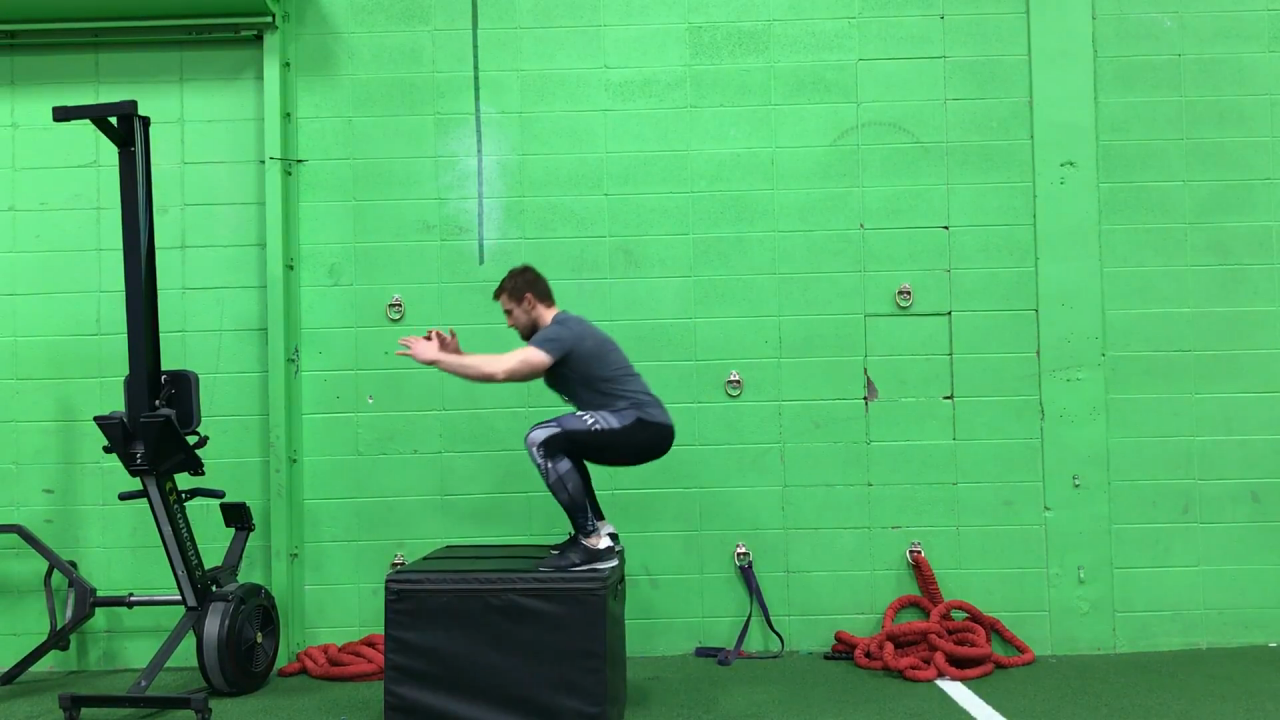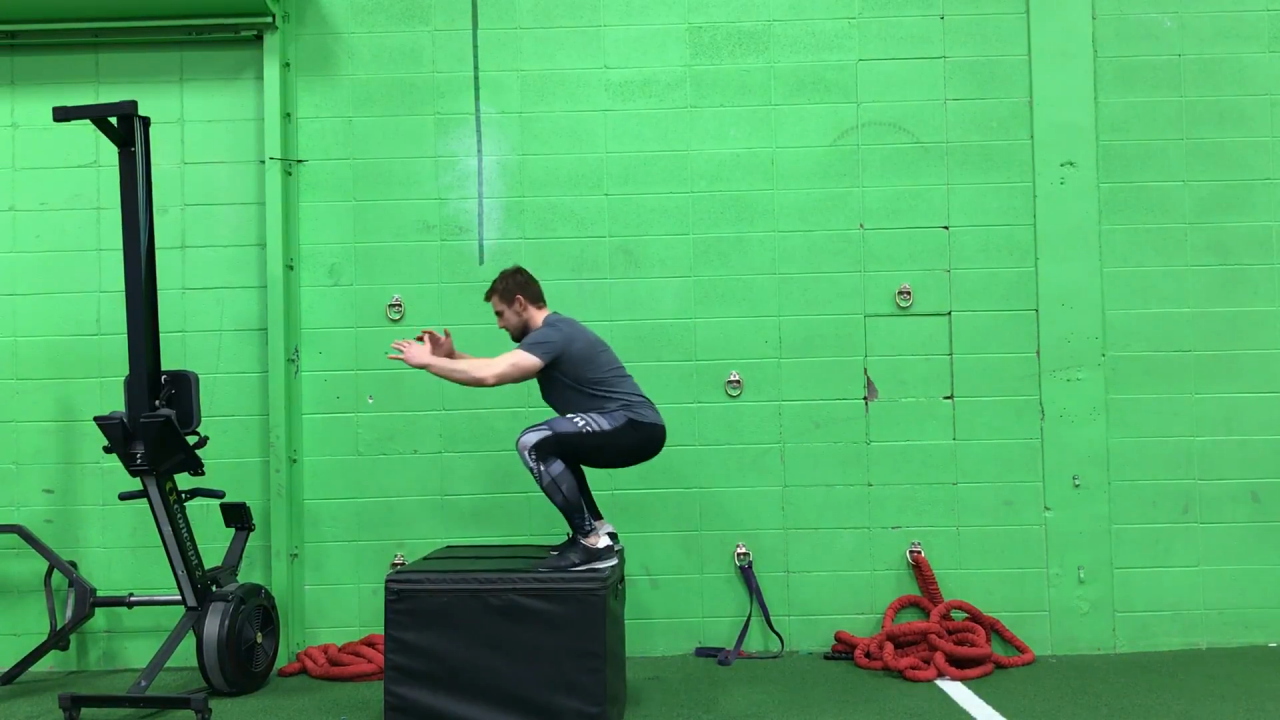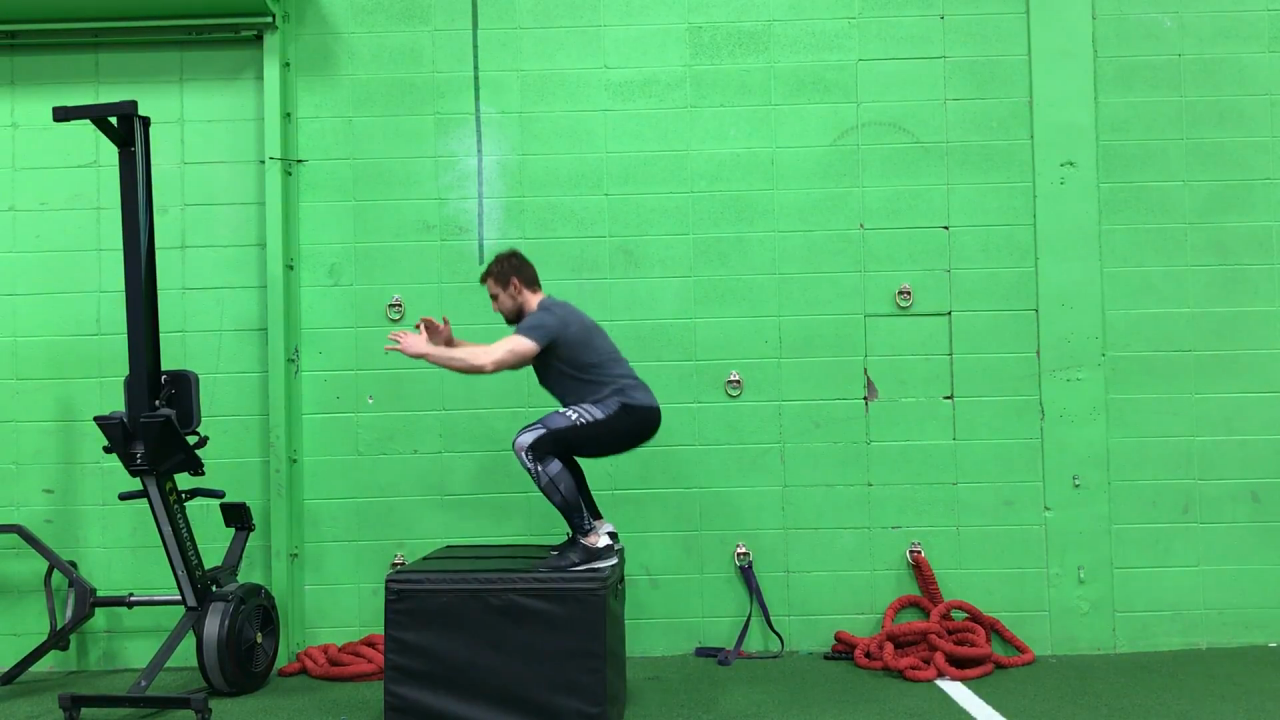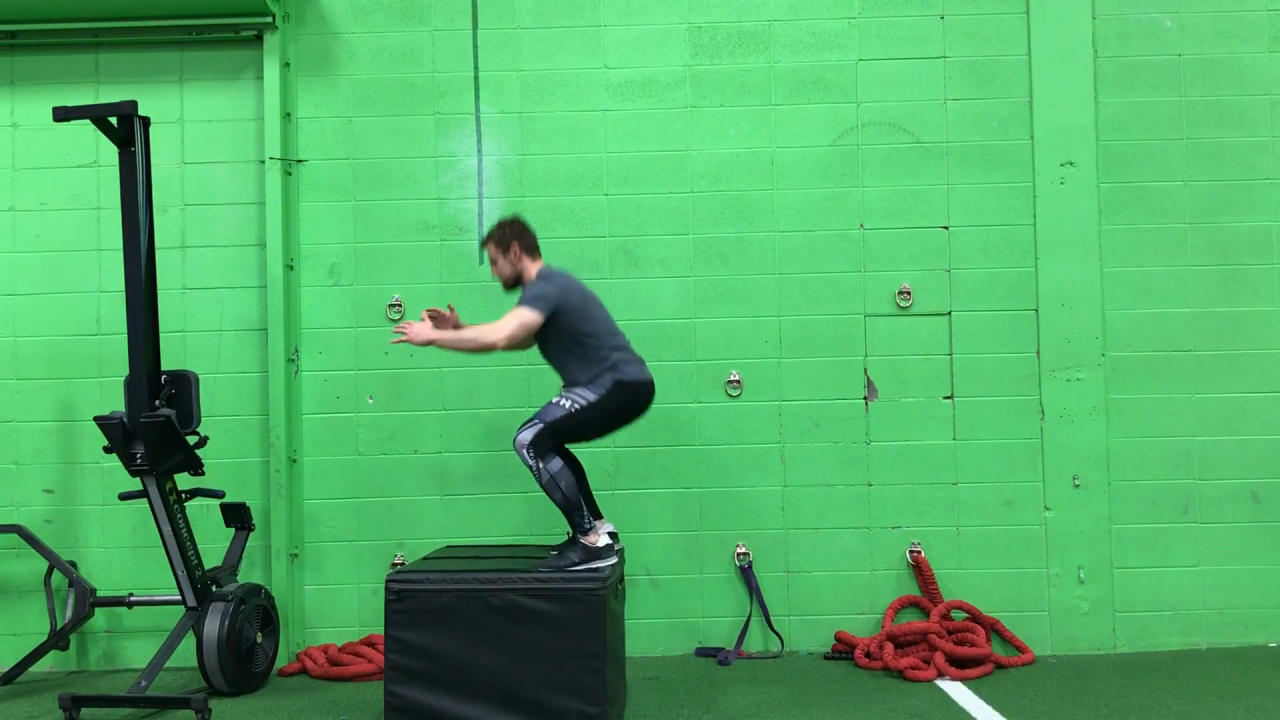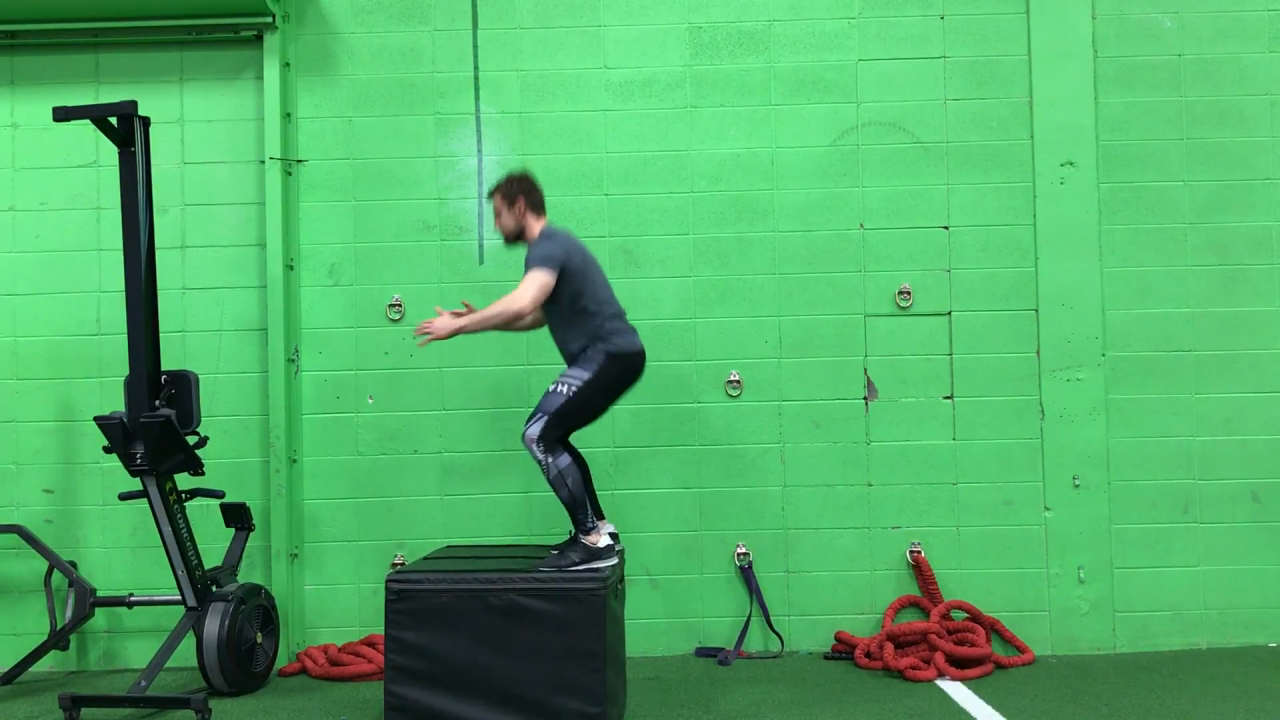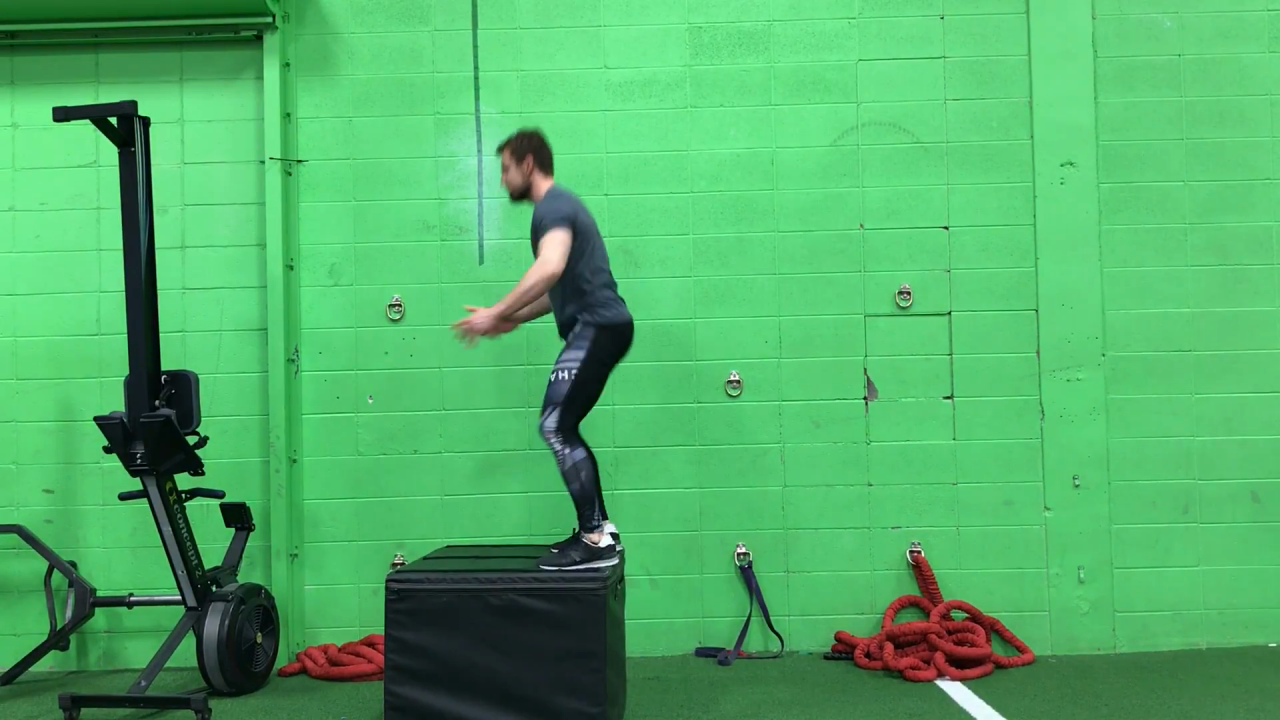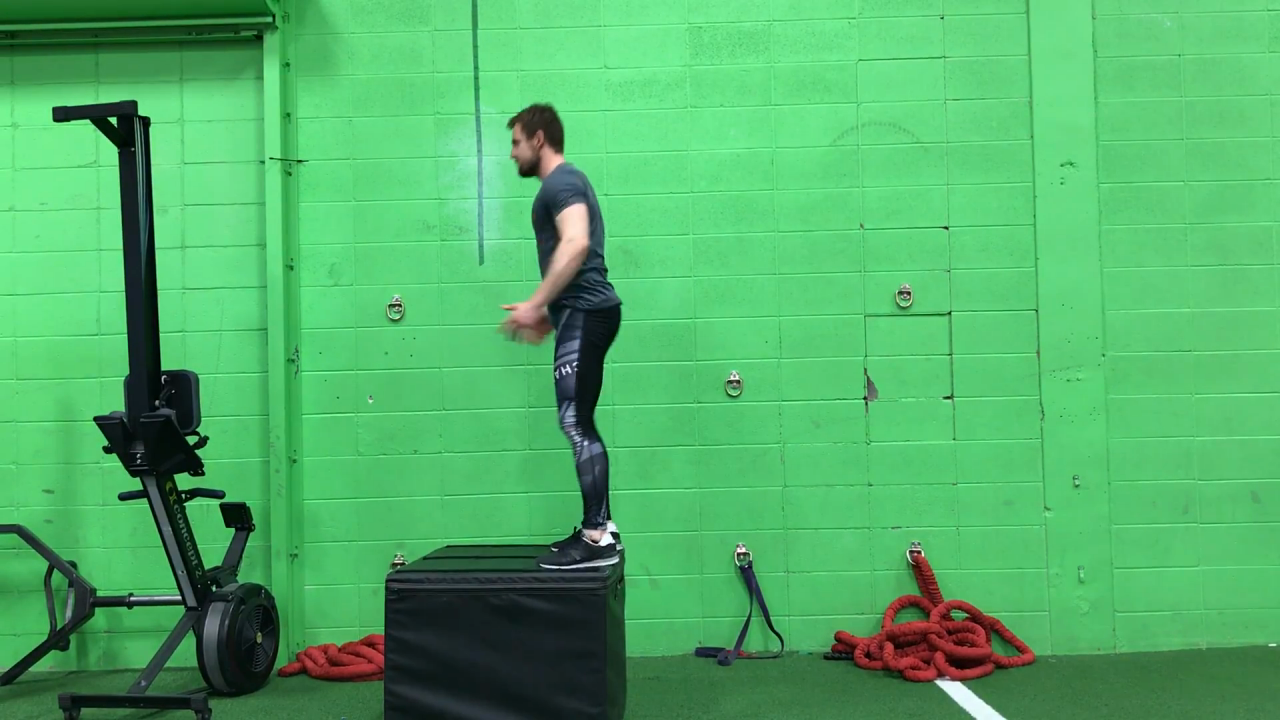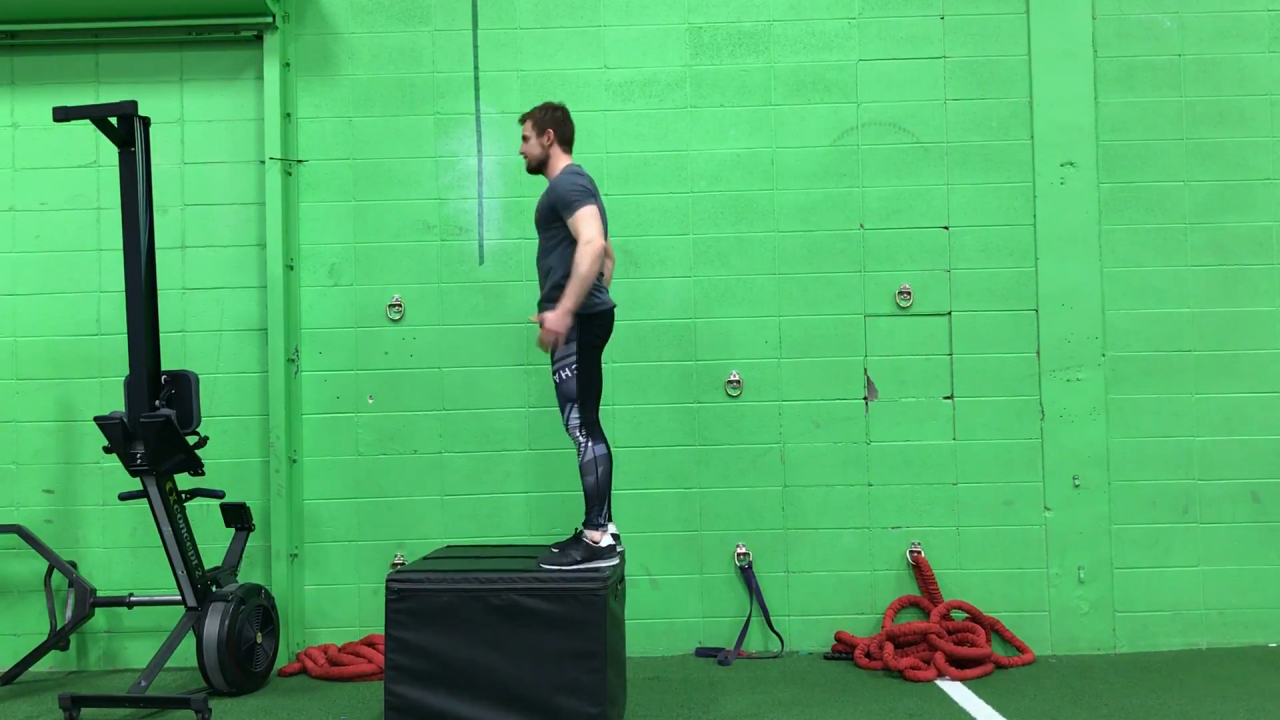
dt=0.1s
person 1, frame 1
left shoulder: (559, 334)
right shoulder: (562, 330)
left elbow: (500, 371)
right elbow: (512, 368)
left wrist: (436, 359)
right wrist: (457, 355)
left hip: (645, 427)
right hip: (643, 426)
left knee: (542, 440)
right knee: (555, 443)
left ankle: (593, 542)
right ankle: (599, 530)
person 1, frame 2
left shoulder: (551, 336)
right shoulder: (553, 332)
left elbow: (489, 375)
right elbow: (504, 371)
left wrist: (429, 363)
right wrist: (452, 357)
left hip: (636, 429)
right hip: (633, 426)
left knee: (534, 443)
right knee: (549, 446)
left ankle: (592, 542)
right ankle: (597, 529)
person 1, frame 3
left shoulder: (546, 320)
right shoulder: (550, 316)
left elbow: (487, 362)
right elbow: (501, 357)
left wrist: (425, 352)
right wrist: (450, 344)
left hip: (630, 413)
right hip: (630, 411)
left knee: (530, 443)
right knee: (545, 444)
left ankle: (592, 541)
right ankle: (597, 530)
person 1, frame 4
left shoulder: (544, 288)
right shoulder: (548, 284)
left elbow: (499, 338)
right elbow: (515, 338)
left wrist: (436, 338)
right wrist: (460, 329)
left hip: (622, 387)
right hip: (619, 385)
left knee: (531, 440)
right knee: (544, 443)
left ankle: (593, 542)
right ankle: (598, 529)
person 1, frame 5
left shoulder: (548, 245)
right shoulder: (553, 246)
left elbow: (520, 304)
right elbow: (535, 314)
left wrist: (457, 327)
right wrist: (475, 317)
left hip: (610, 356)
right hip: (610, 355)
left knee: (539, 435)
right knee: (550, 435)
left ankle: (594, 541)
right ankle: (598, 530)
person 1, frame 6
left shoulder: (555, 207)
right shoulder: (559, 206)
left elbow: (549, 270)
left wrist: (495, 315)
right wrist: (513, 317)
left hip: (599, 327)
right hip: (598, 326)
left knee: (556, 428)
right knee: (563, 429)
left ankle: (596, 542)
right ankle: (600, 529)
person 1, frame 7
left shoulder: (561, 181)
right shoulder: (566, 183)
left elbow: (575, 244)
left wrist: (537, 304)
right wrist: (548, 313)
left hip: (584, 313)
right hip: (585, 312)
left knee: (575, 421)
right knee: (579, 421)
left ankle: (596, 537)
right ankle: (600, 527)
person 1, frame 8
left shoulder: (568, 181)
right shoulder: (571, 185)
left elbow: (592, 244)
right elbow: (606, 254)
left wrist: (563, 308)
left hip: (576, 320)
right hip: (581, 317)
left knee: (581, 426)
right knee: (584, 425)
left ankle: (598, 539)
right ankle: (600, 529)
